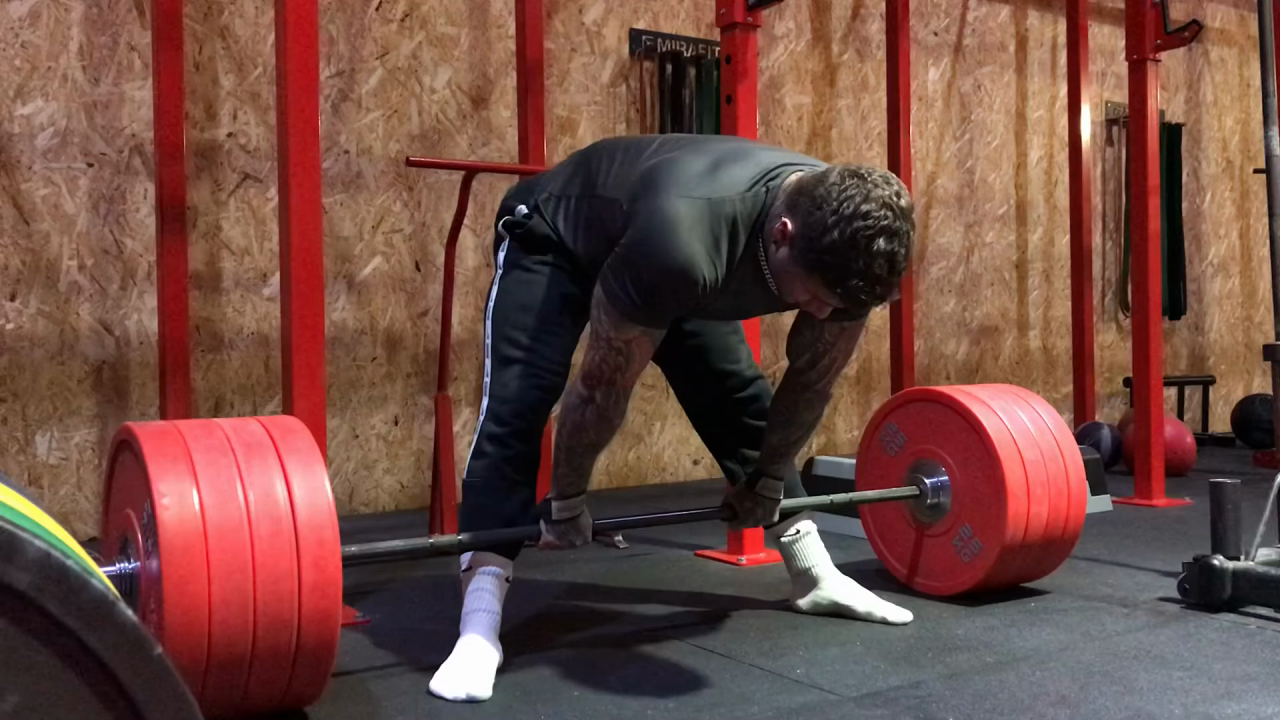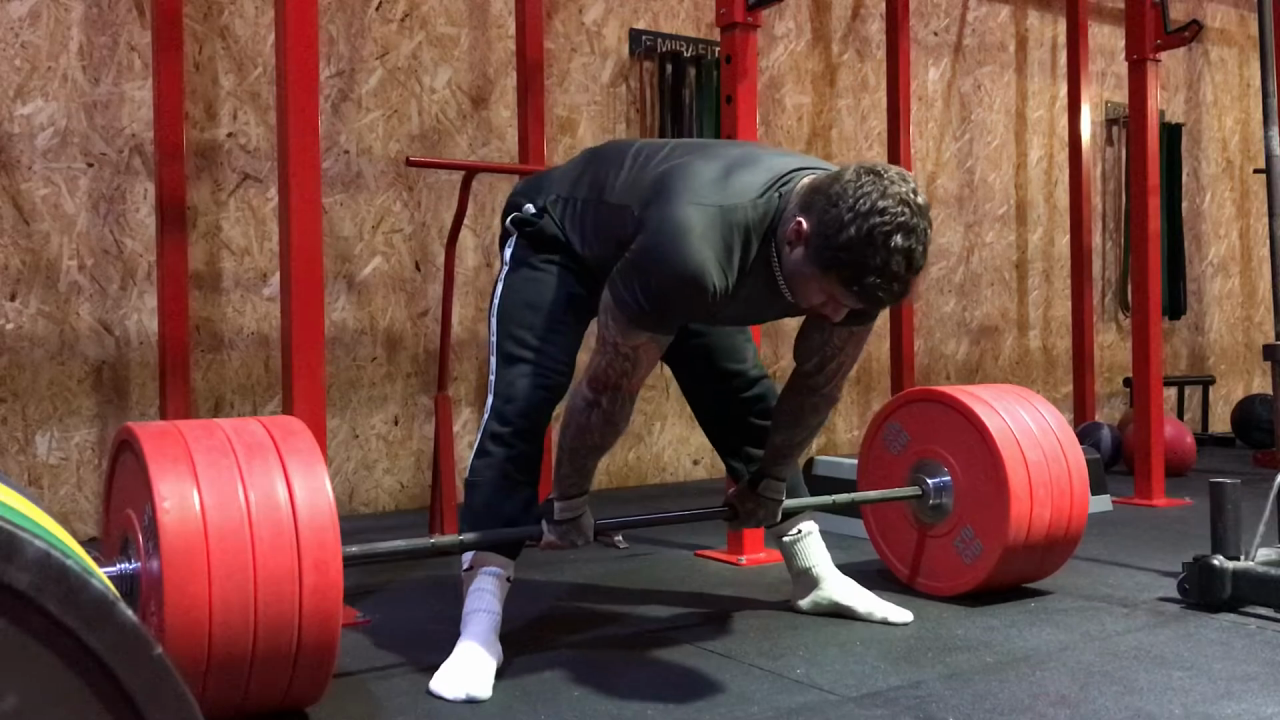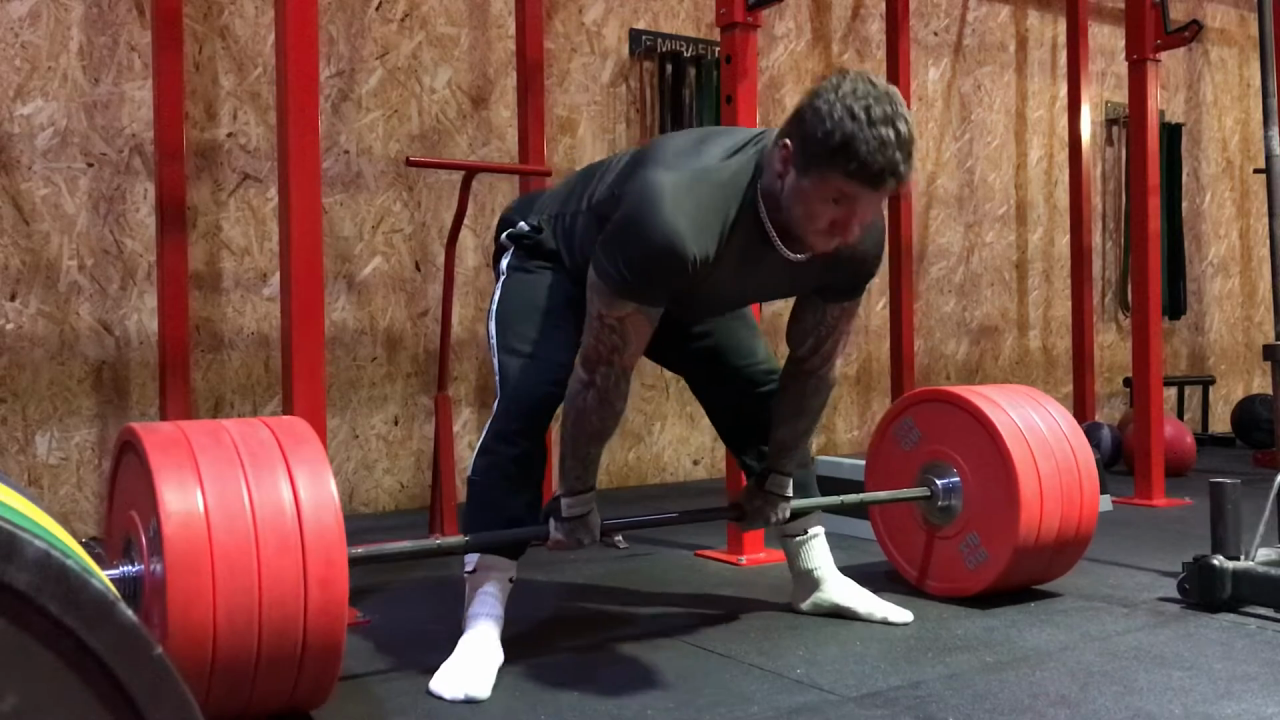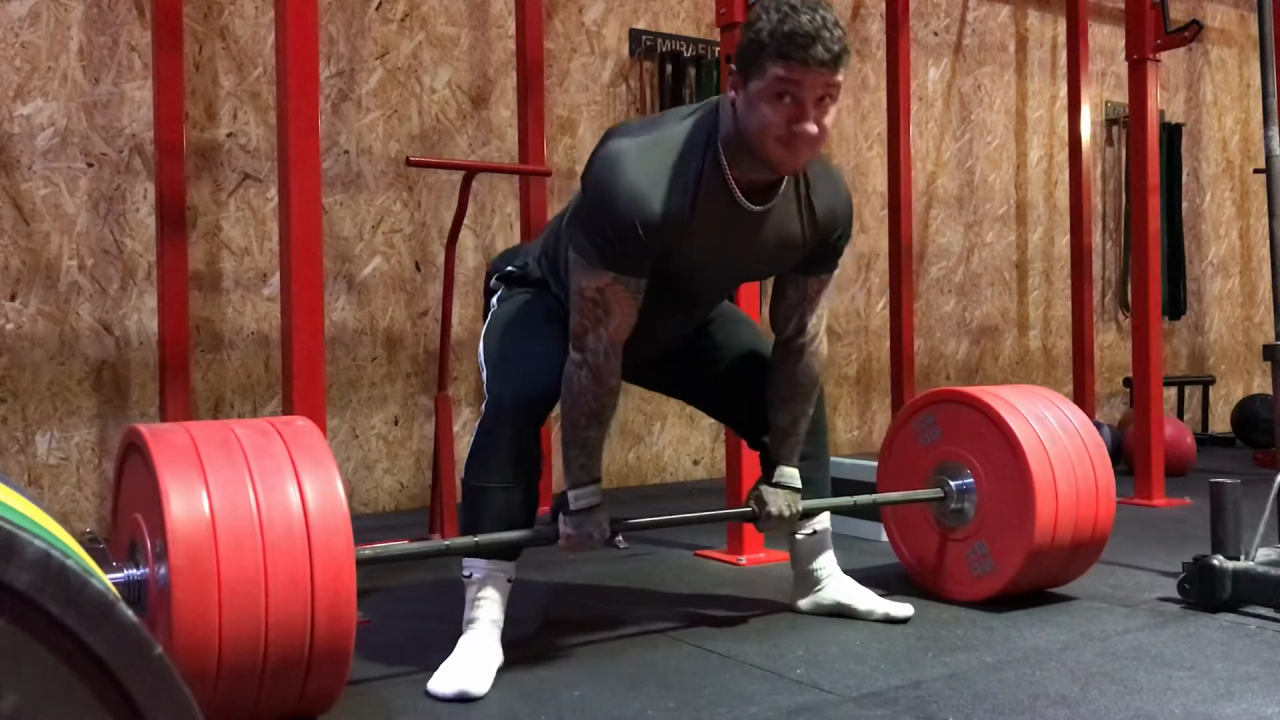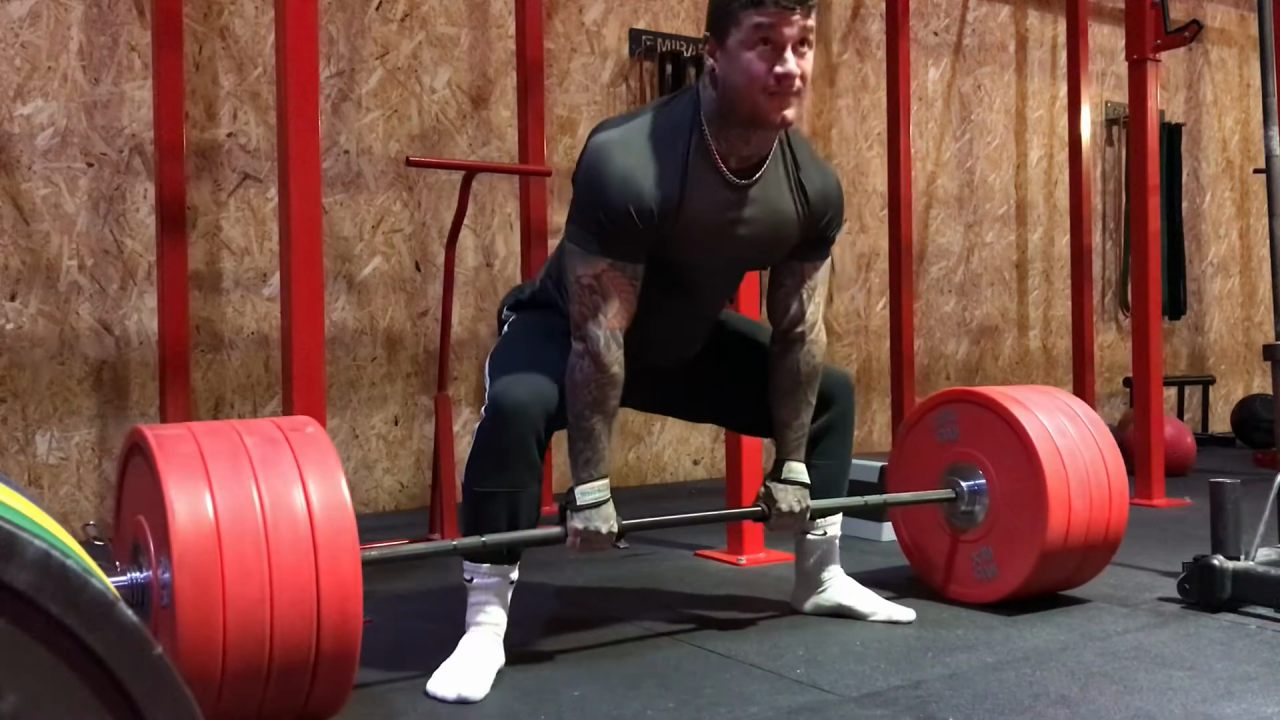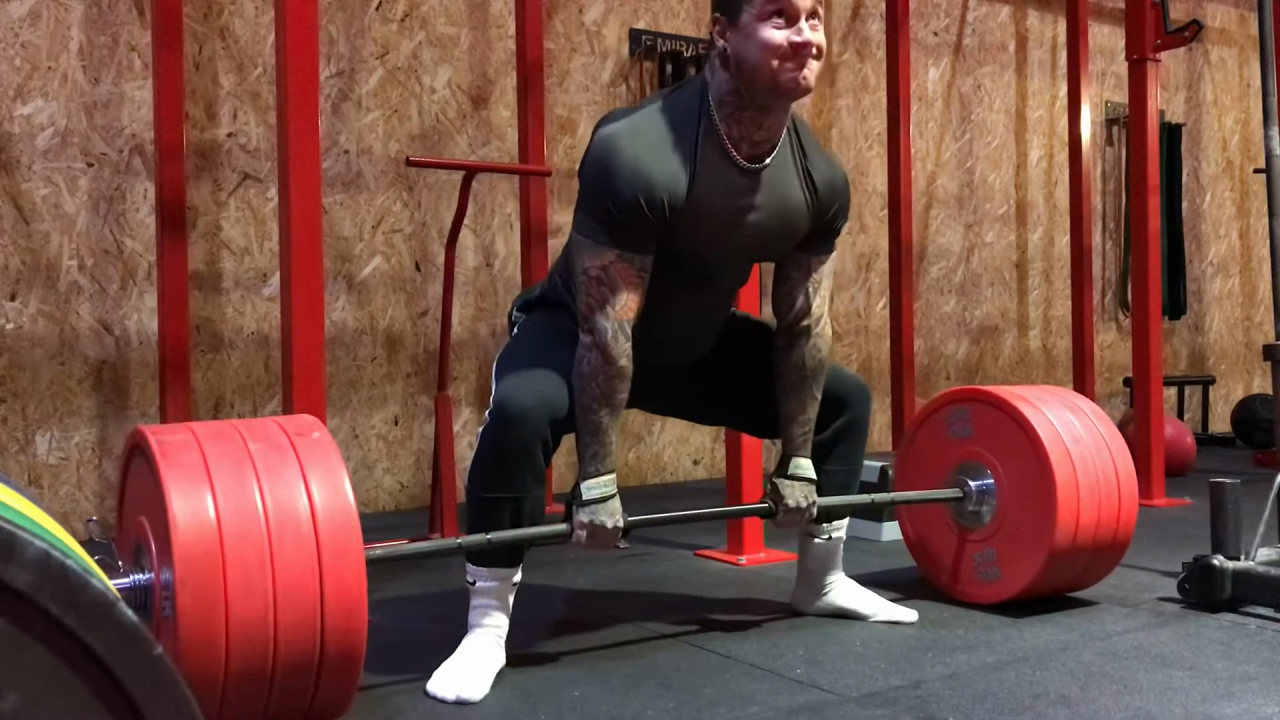
dt=0.5s
person 1, frame 1
left shoulder: (845, 240)
right shoulder: (679, 238)
left elbow: (812, 379)
right elbow: (604, 384)
left wrist: (769, 481)
right wrist: (567, 502)
right hip: (553, 239)
left knee: (745, 398)
right knee: (518, 402)
left ankle: (814, 576)
right ankle: (480, 621)
person 1, frame 2
left shoulder: (855, 251)
right shoulder: (691, 245)
left elbow: (817, 382)
right elbow: (609, 389)
left wrist: (770, 482)
right wrist: (568, 503)
left hip: (677, 272)
right hip: (558, 236)
left knee: (751, 398)
right knee: (524, 402)
left ankle: (815, 576)
right ankle: (481, 620)
person 1, frame 3
left shoulder: (856, 240)
right shoulder: (673, 213)
left elbow: (811, 364)
right elbow: (603, 373)
left wrist: (779, 477)
right wrist: (576, 500)
right hip: (555, 259)
left knee: (765, 394)
right knee: (529, 401)
left ankle: (816, 576)
right ankle: (482, 619)
person 1, frame 4
left shoulder: (825, 201)
right shoulder: (638, 175)
left elbow: (799, 342)
right elbow: (596, 353)
left wrist: (785, 470)
right wrist: (583, 494)
left hip: (678, 314)
right hip: (550, 299)
left knee: (795, 396)
right knee: (517, 400)
left ankle: (818, 576)
right ankle: (484, 618)
person 1, frame 5
left shoulder: (813, 186)
right shoulder: (627, 163)
left elbow: (798, 332)
right elbow: (598, 337)
left wrist: (790, 467)
right wrist: (589, 489)
left hip: (687, 339)
right hip: (565, 328)
left knee: (828, 393)
right knee: (518, 406)
left ankle: (820, 579)
right ankle: (485, 621)
person 1, frame 6
left shoulder: (819, 178)
right shoulder: (638, 153)
left elbow: (804, 325)
right elbow: (606, 332)
left wrist: (796, 462)
right wrist: (597, 482)
left hip: (699, 340)
right hip: (573, 329)
left knee: (844, 397)
right knee: (523, 411)
left ankle: (822, 580)
right ankle: (487, 624)
